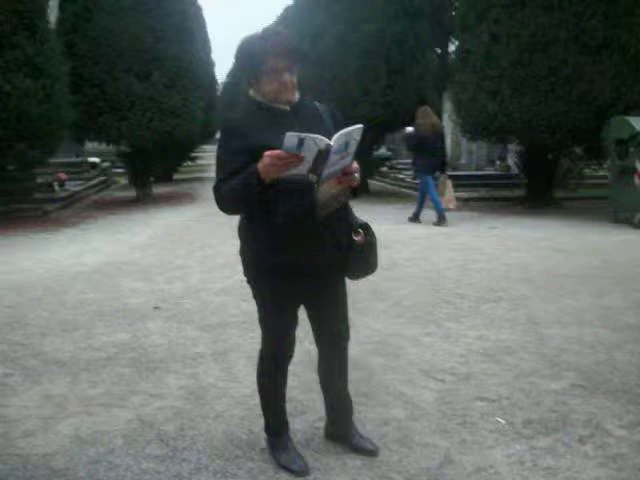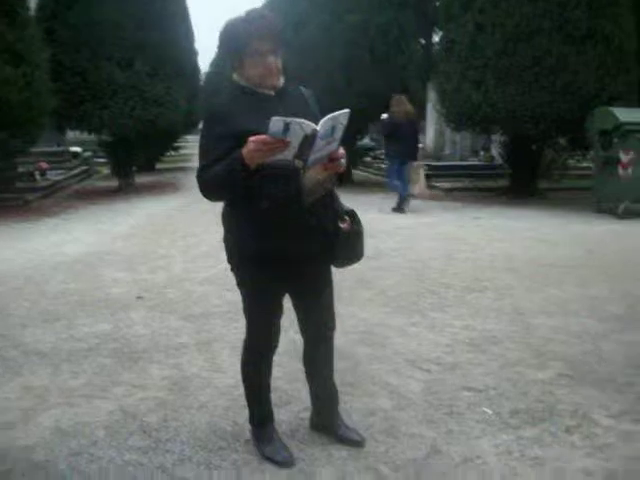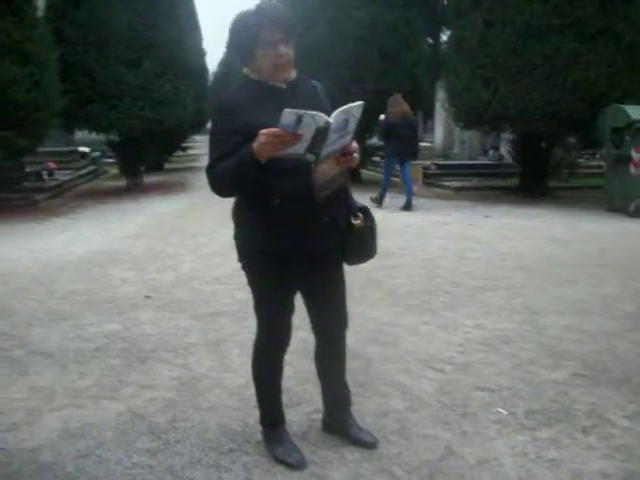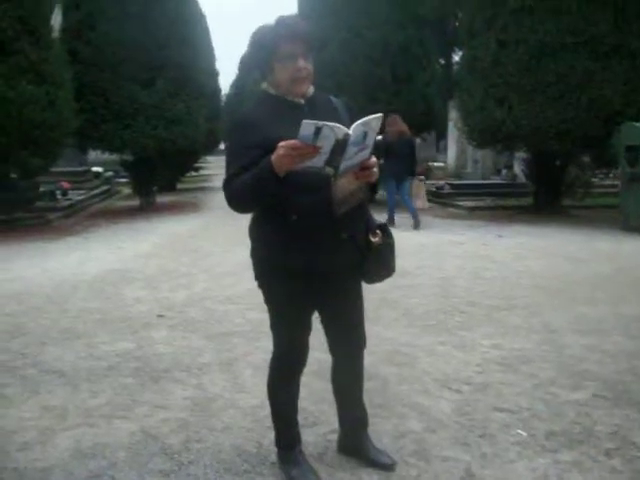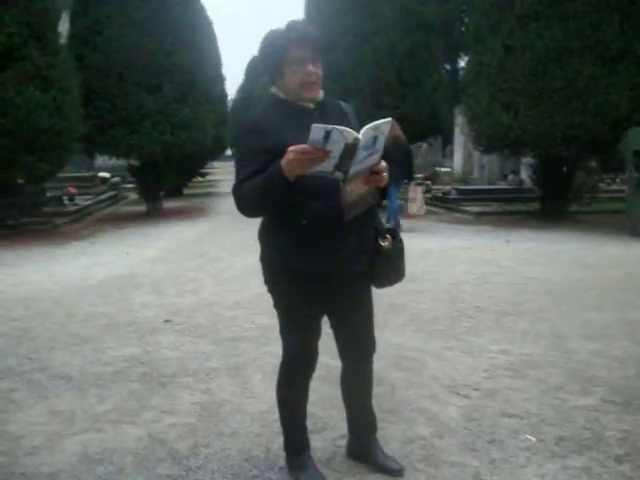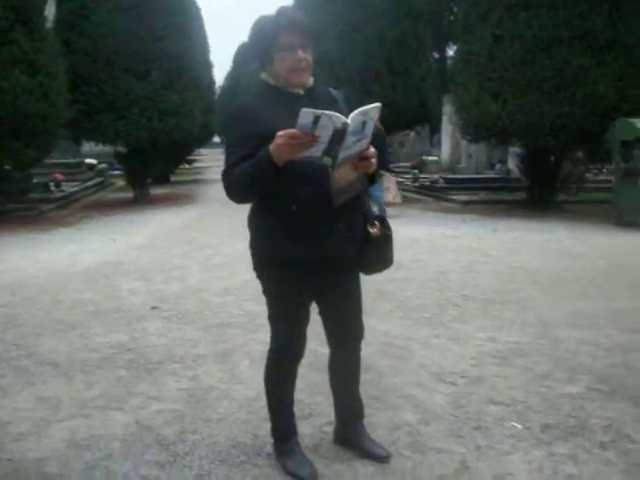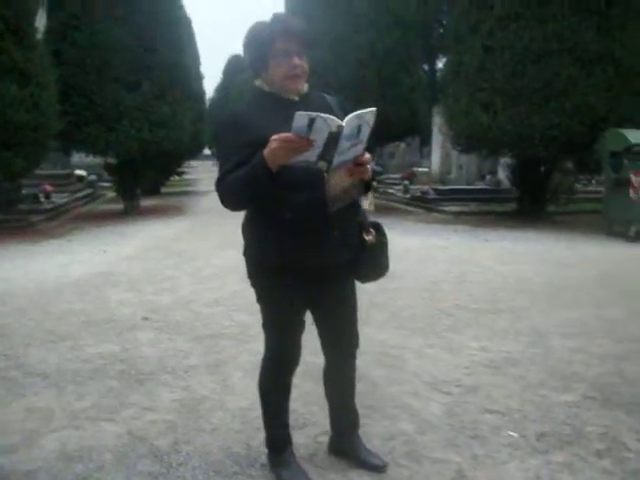
dt=0.3s
person 1, frame 1
left shoulder: (316, 112)
right shoulder: (240, 125)
left elbow: (337, 168)
right elbow: (226, 199)
left wrist: (350, 175)
right wrist: (260, 174)
left hip: (325, 252)
right hip: (274, 261)
left knee: (334, 340)
right knee: (277, 348)
left ankle: (340, 422)
right ankle: (277, 436)
person 1, frame 2
left shoulder: (301, 97)
right shoulder: (224, 109)
left elbow: (322, 154)
right elbow: (210, 185)
left wrist: (336, 161)
right wrist: (245, 159)
left hip: (310, 240)
right hip: (259, 249)
left knee: (320, 330)
right knee: (262, 337)
left ankle: (326, 413)
right ankle: (262, 427)
person 1, frame 3
left shoulder: (313, 91)
right shoulder: (234, 104)
left elbow: (335, 147)
right elbow: (220, 181)
left wrist: (348, 157)
right wrist: (256, 153)
left hip: (323, 236)
right hip: (270, 246)
left knee: (333, 329)
right knee: (273, 336)
left ankle: (338, 413)
right ankle: (273, 428)
person 1, frame 4
left shoulder: (332, 107)
right shoulder: (251, 120)
left elbow: (353, 167)
right elbow: (237, 196)
left wrist: (367, 172)
right wrist: (275, 167)
left hip: (341, 254)
right hip: (287, 264)
left knee: (350, 349)
right knee: (290, 356)
left ankle: (354, 434)
person 1, frame 5
left shoulder: (342, 113)
right shoulder: (260, 124)
left elbow: (364, 174)
right elbow: (247, 201)
left wrist: (378, 176)
right wrist: (285, 171)
left hip: (350, 260)
right hip: (296, 268)
left knee: (359, 353)
right knee: (299, 360)
left ankle: (363, 440)
person 1, frame 6
left shoulder: (331, 99)
right shoulder: (250, 110)
left elbow: (353, 160)
right elbow: (236, 187)
left wrist: (367, 164)
right wrist: (273, 157)
left hip: (339, 246)
right hip: (285, 254)
left knee: (348, 339)
right knee: (287, 346)
left ankle: (350, 425)
right ankle: (285, 440)
person 1, frame 7
left shoulder: (326, 105)
right shoulder: (244, 116)
left elbow: (348, 168)
right elbow: (231, 194)
left wrist: (362, 170)
right wrist: (268, 161)
left hip: (334, 254)
right hip: (279, 261)
left knee: (343, 348)
right knee: (282, 354)
left ankle: (345, 436)
